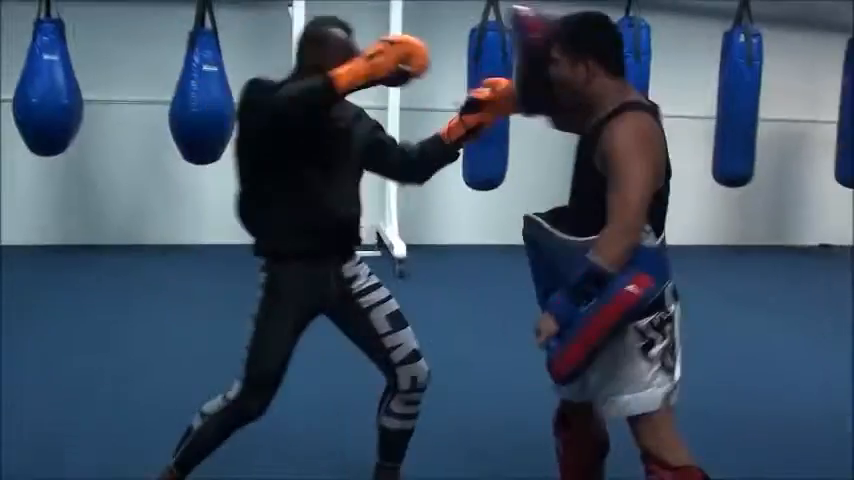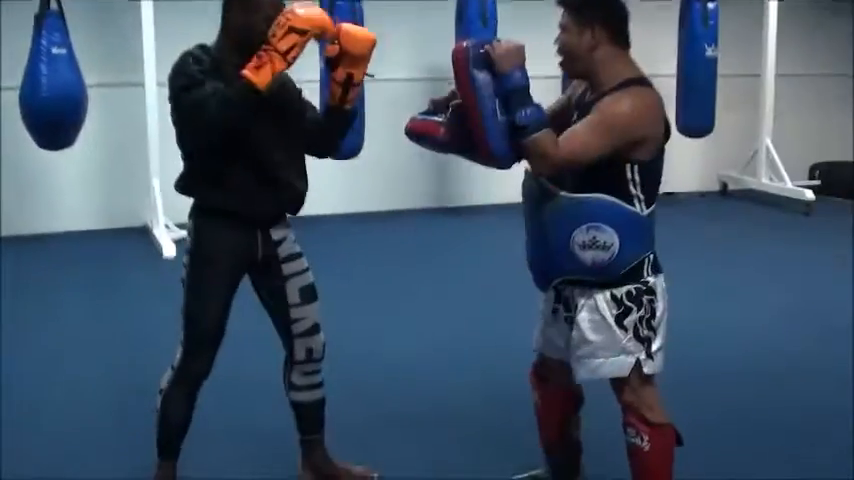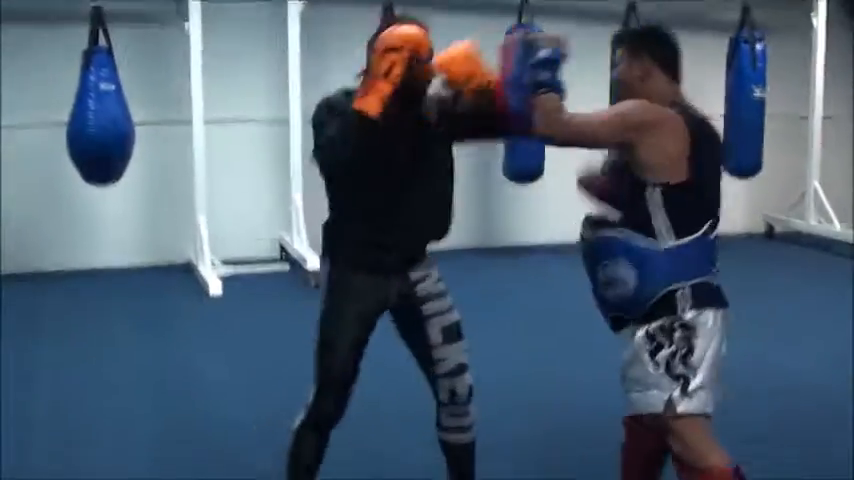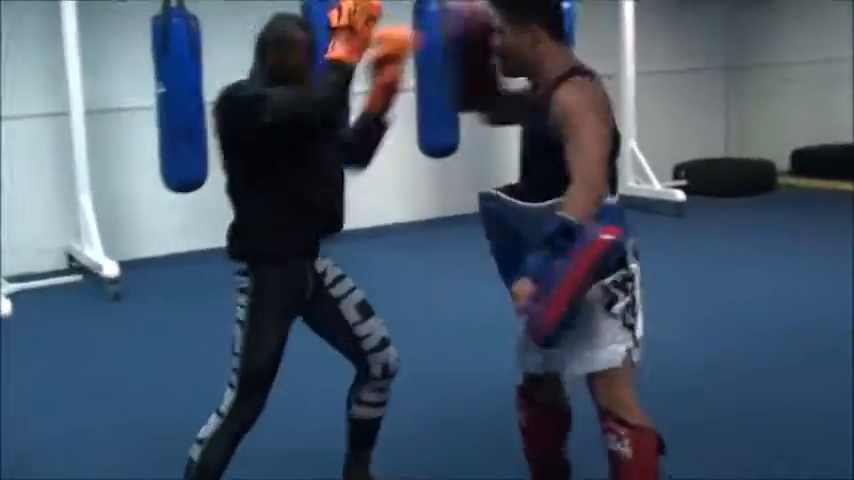
dt=0.7s
person 1, frame 1
left shoulder: (349, 120)
right shoulder: (261, 99)
left elbow: (412, 167)
right elbow: (290, 111)
left wrist: (467, 121)
right wrist: (365, 69)
left hip: (342, 268)
right hip: (292, 273)
left knee: (409, 369)
right knee: (252, 395)
person 1, frame 2
left shoulder: (277, 82)
right shoulder: (196, 68)
left elbow: (323, 141)
right elbow: (211, 122)
left wrist: (345, 81)
right wrist: (273, 59)
left hip: (273, 231)
right hip: (218, 231)
left knee: (307, 345)
right knee: (195, 359)
person 1, frame 3
left shoulder: (433, 110)
right shoulder: (337, 111)
left elbow: (503, 120)
right elbow: (336, 161)
left wrist: (483, 88)
right wrist: (379, 86)
left hip: (414, 267)
right hip: (353, 274)
left knee: (455, 387)
right knee: (329, 398)
person 1, frame 4
left shoulder: (294, 100)
right shoulder: (240, 101)
left elbow: (353, 152)
right elbow: (316, 108)
left wrist: (383, 88)
right wrist: (348, 42)
left hip: (309, 261)
right hip: (266, 270)
left knee: (381, 361)
right knee: (245, 399)
person 2, frame 1
left shoulder: (627, 127)
right shoulder: (602, 111)
left elbow: (621, 236)
right elbow: (544, 106)
left wrist: (560, 306)
right wrist: (535, 50)
left hip: (634, 308)
right hip: (598, 304)
left knee: (655, 437)
right knee: (575, 417)
person 2, frame 2
left shoulder: (635, 105)
right shoulder: (585, 90)
left elbow: (552, 157)
right elbow: (542, 132)
left wrist: (513, 80)
right wrist: (467, 107)
left hip: (618, 280)
right hip: (572, 269)
left knee: (633, 389)
right knee: (551, 371)
person 2, frame 3
left shoulder: (646, 118)
right shoulder: (696, 128)
left elbow: (551, 126)
left wrist: (546, 61)
right wrist: (608, 190)
left hip: (674, 307)
right hip: (664, 303)
left knee: (685, 431)
right knee: (643, 419)
person 2, frame 4
left shoulder: (575, 96)
right shoulder: (545, 90)
left elbow: (586, 188)
right elbow: (494, 110)
left wrist: (541, 270)
left hip: (592, 270)
left knee: (611, 393)
right knee: (538, 387)
